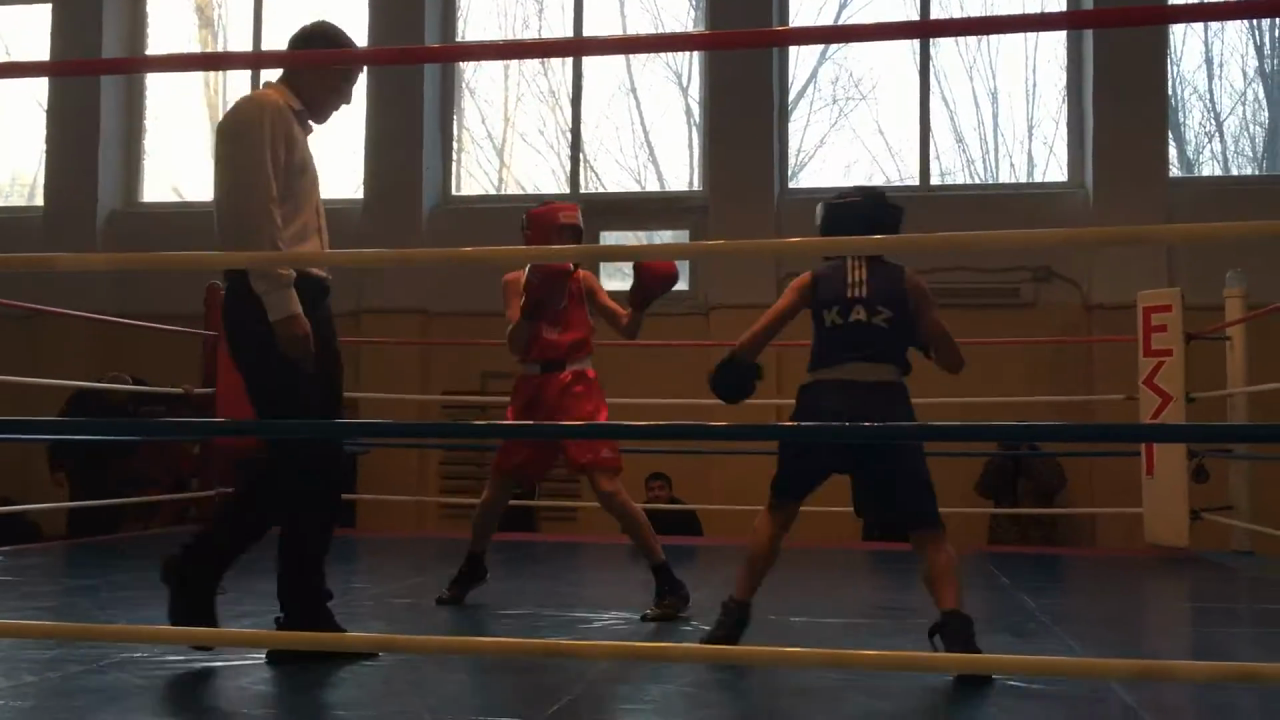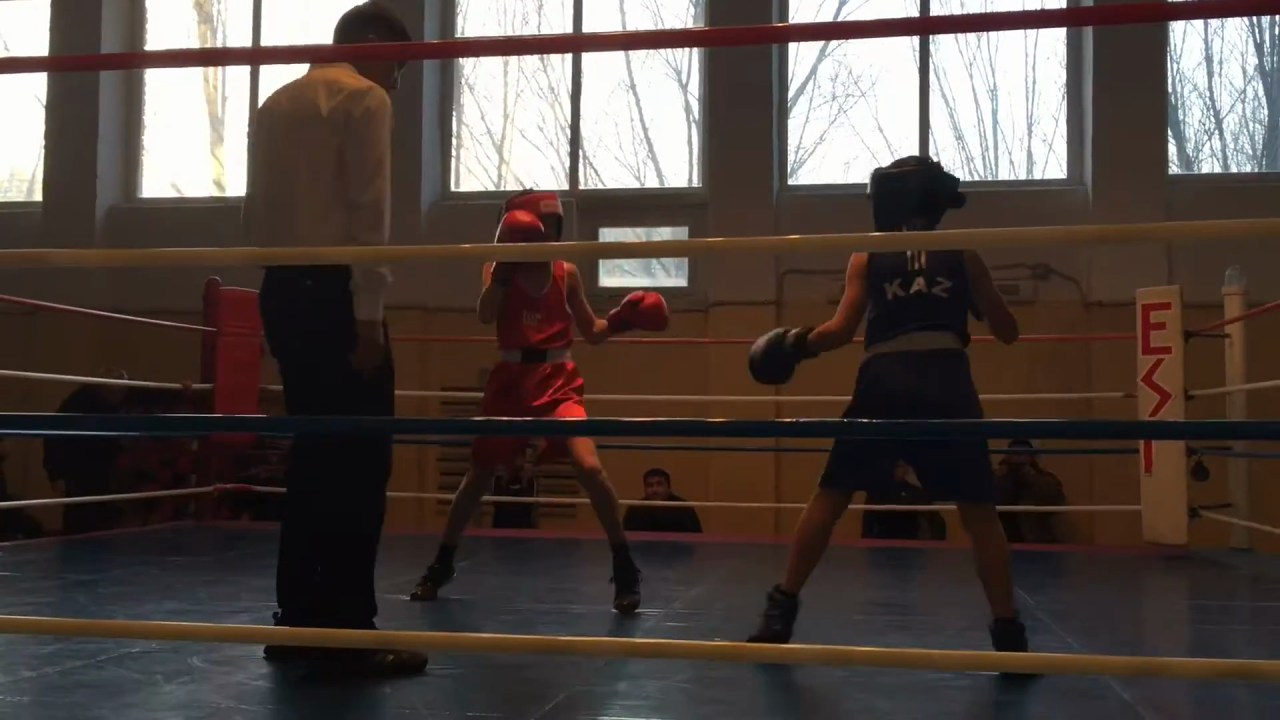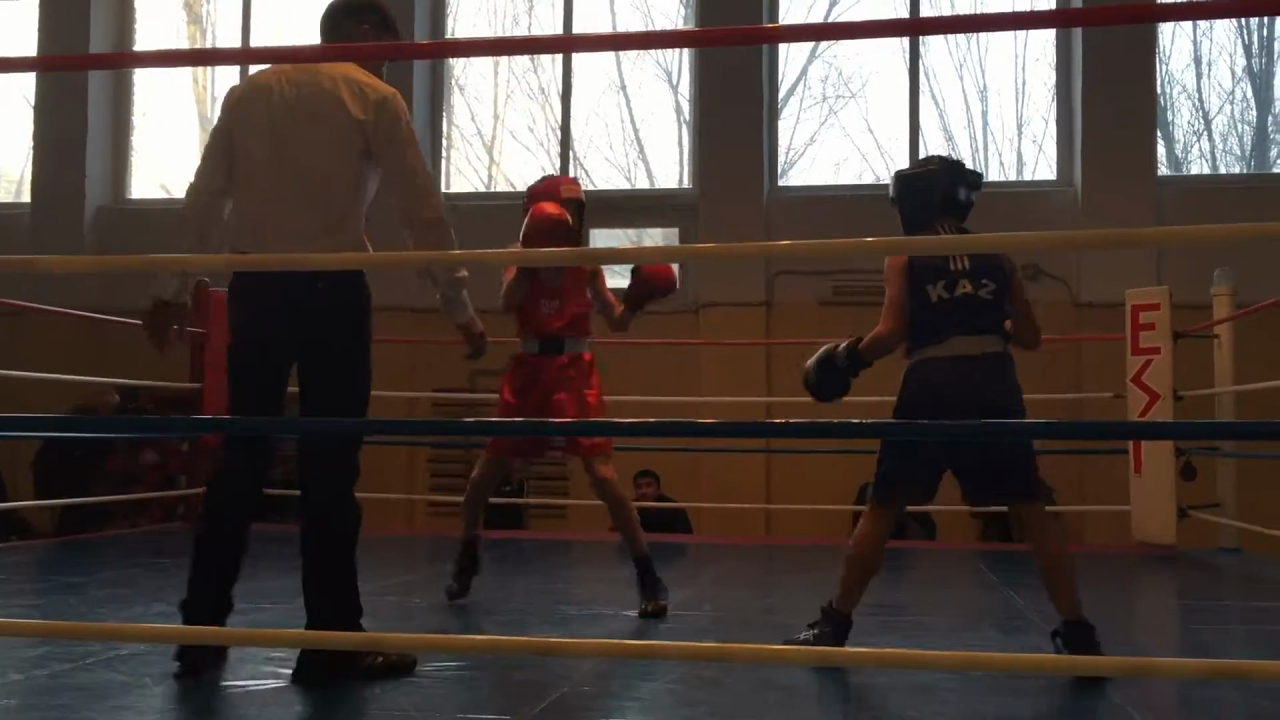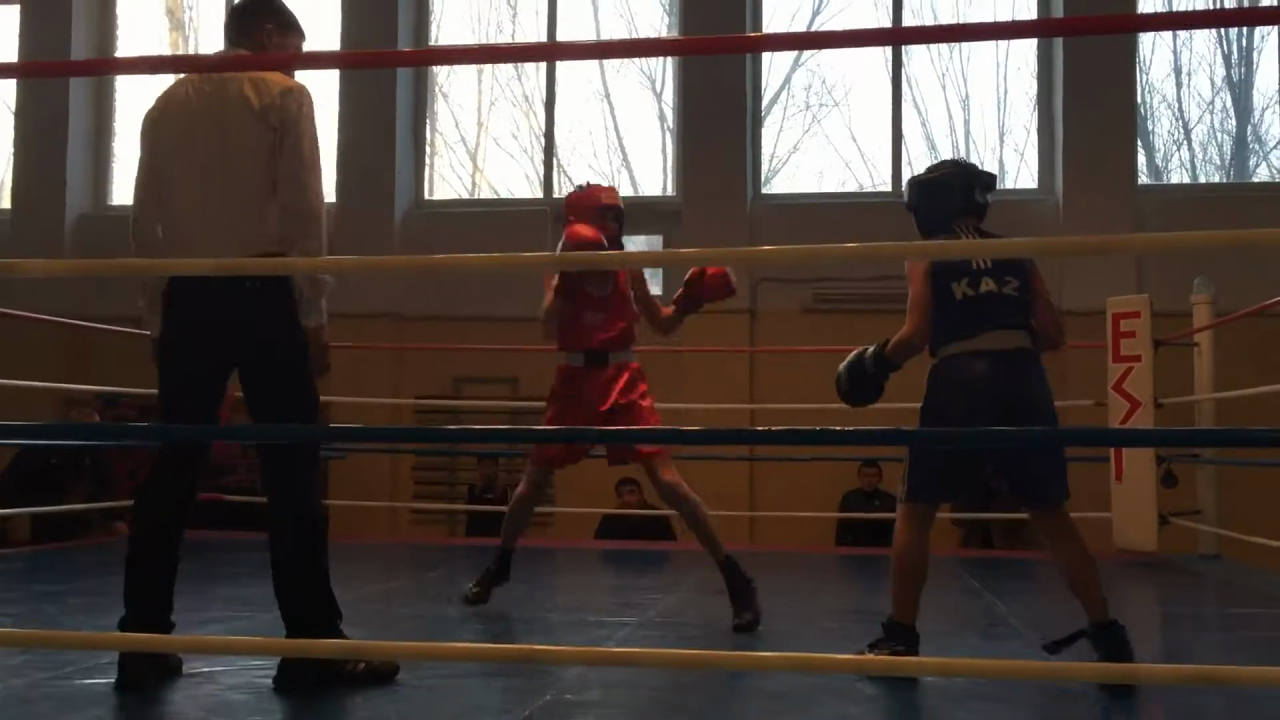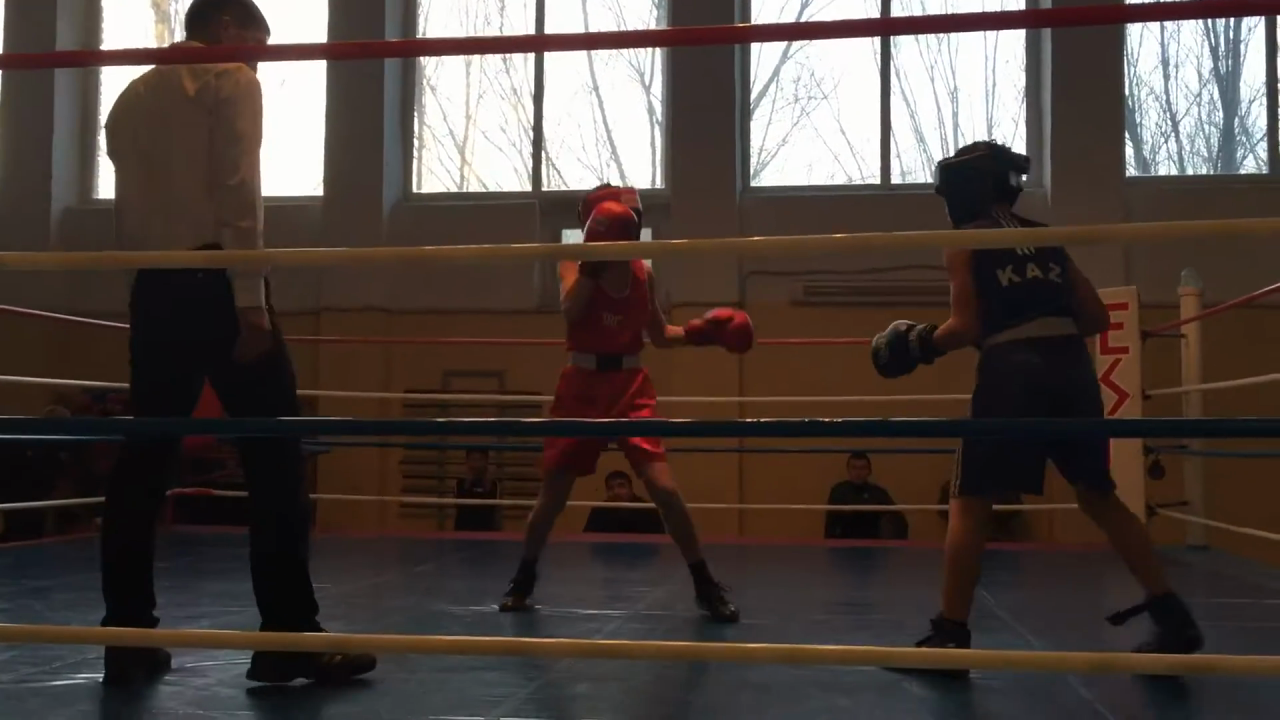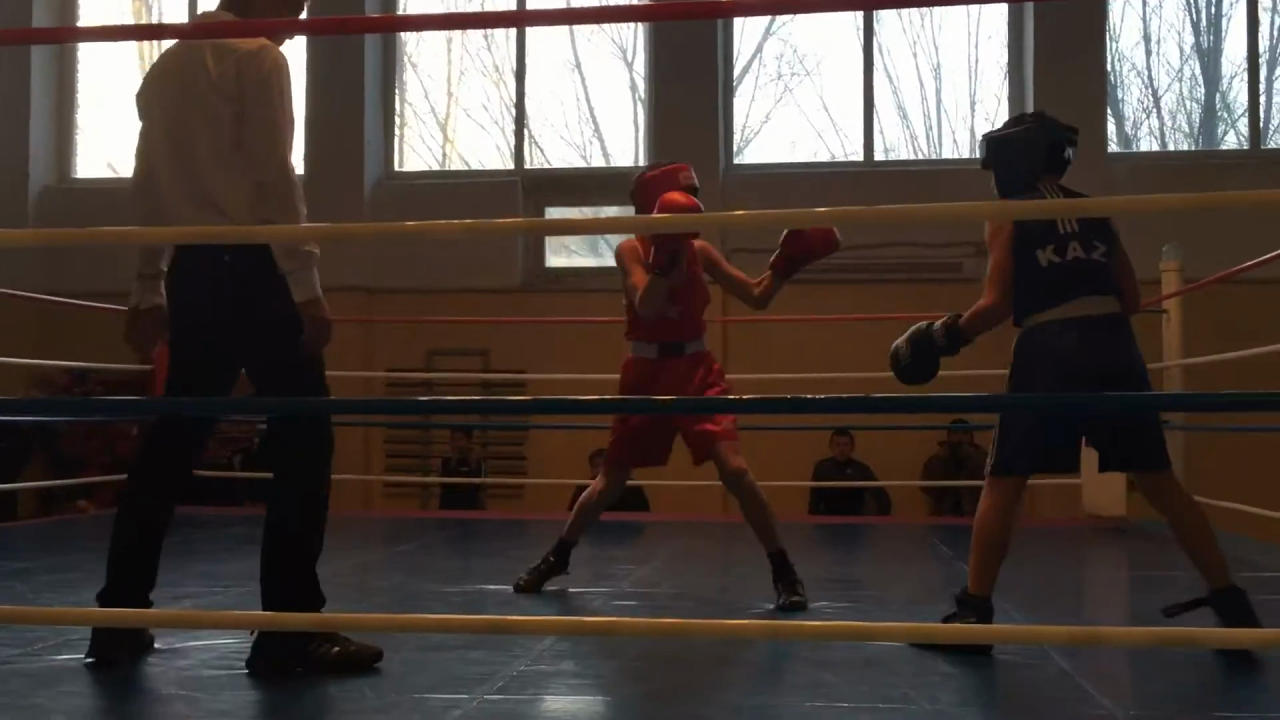
dt=0.4s
person 1, frame 1
left shoulder: (292, 125)
right shoulder: (262, 112)
right elbow: (252, 217)
right wrist: (281, 307)
left hip: (302, 307)
right hip: (270, 308)
left knee: (320, 462)
right knee: (297, 459)
left ankle: (305, 615)
right ankle: (196, 571)
person 1, frame 2
left shoulder: (277, 102)
right shoulder: (363, 97)
left elbow: (258, 212)
right elbow: (368, 209)
right wrist: (369, 308)
left hip: (284, 289)
right hip: (332, 295)
left knee: (316, 455)
right knee: (361, 459)
left ankle: (299, 621)
right ankle: (344, 632)
person 1, frame 3
left shoulder: (249, 91)
right shoulder: (374, 98)
left elbow: (203, 198)
right elbow: (422, 210)
left wrist: (175, 289)
right wrist: (460, 307)
left hip: (256, 288)
right hip: (330, 290)
left knee: (241, 456)
right knee: (329, 463)
left ankle: (203, 626)
right ankle: (331, 639)
person 1, frame 4
left shoulder: (166, 105)
right shoulder: (282, 94)
left elbow: (145, 225)
right elbow: (302, 207)
left wrist: (155, 317)
right wrist: (314, 312)
left hip: (189, 298)
right hip: (261, 292)
left knee: (173, 465)
right knee: (291, 468)
left ankle: (144, 642)
right ankle: (313, 645)
person 1, frame 5
left shoulder: (130, 99)
right shoulder: (230, 80)
left elbow: (129, 218)
right elbow: (238, 192)
right wrist: (250, 296)
left hip: (154, 289)
right hip: (214, 283)
left knee: (144, 459)
right knee: (274, 455)
left ankle: (127, 637)
right ankle: (288, 636)
person 1, frame 6
left shoulder: (165, 68)
right shoulder: (257, 56)
left elbow: (149, 189)
right elbow: (274, 181)
left wrist: (148, 290)
right wrist: (305, 285)
left hip: (195, 271)
right hip: (253, 269)
left knee: (173, 440)
right knee: (303, 441)
left ankle: (120, 614)
right ankle: (289, 626)
person 2, frame 1
left shoulder: (813, 279)
right shoulder: (907, 281)
left elbow: (755, 339)
right elbow: (953, 363)
left wrist: (733, 367)
right wrist: (919, 337)
left hip: (822, 405)
right hip: (886, 407)
left knee: (778, 512)
right knee: (928, 534)
left ankle: (734, 616)
right ankle: (954, 627)
person 2, frame 2
left shoulder: (867, 258)
right shoulder: (962, 254)
left elbow: (840, 332)
right elbow: (1007, 333)
left wrist: (794, 344)
left hip: (884, 381)
right hip: (946, 380)
left knee: (829, 498)
right knee: (978, 512)
left ankle: (781, 610)
right ankle: (1008, 633)
person 2, frame 3
left shoulder: (902, 256)
right shoulder: (996, 254)
left elbow: (891, 334)
right elbow: (1030, 337)
left wrist: (847, 358)
left hip: (931, 384)
right hip: (992, 384)
left knee: (883, 509)
right knee: (1030, 511)
left ankle: (833, 623)
right ankle: (1077, 634)
person 2, frame 4
left shoulder: (926, 256)
right shoulder: (1016, 254)
left elbow: (917, 334)
right elbow: (1053, 335)
left wrist: (877, 362)
left hip: (960, 383)
right hip: (1023, 380)
left knee: (916, 511)
right knee: (1052, 516)
left ankle: (899, 638)
right ankle: (1108, 636)
person 2, frame 5
left shoulder: (963, 243)
right shoulder: (1048, 239)
left elbow: (965, 326)
right elbow: (1097, 318)
left wrist: (918, 343)
left hip: (1011, 374)
right hip: (1071, 369)
left knee: (969, 504)
right knee: (1100, 498)
left ankle: (949, 636)
right ankle: (1171, 614)
person 2, frame 6
left shoulder: (1006, 218)
right shoulder: (1097, 212)
left elbow: (996, 306)
right elbow: (1131, 299)
left wrist: (941, 336)
left hip: (1051, 353)
right hip: (1115, 349)
left knee: (1003, 485)
right knee: (1158, 482)
left ankle: (974, 612)
right ankle: (1230, 603)
person 3, frame 1
left shoulder: (583, 281)
right shoulder: (516, 281)
left elbow: (626, 330)
right elbow: (514, 345)
left wrist: (641, 301)
right wrist: (532, 303)
left hip: (578, 391)
right hip: (532, 392)
left knee: (609, 490)
right knee: (495, 493)
left ankle: (669, 584)
right ankle: (472, 569)
person 3, frame 2
left shoulder: (566, 273)
right shoulder: (499, 270)
left elbow: (592, 333)
right elbow: (486, 315)
left wrist: (621, 319)
right wrist: (504, 268)
left hip: (557, 381)
right hip: (510, 380)
left knee: (589, 468)
right knee: (478, 478)
left ankle: (625, 570)
right ankle: (442, 564)
person 3, frame 3
left shoulder: (585, 264)
right shoulder: (519, 256)
left elbow: (617, 321)
right elbow: (508, 304)
left wrist: (636, 298)
right wrist: (529, 257)
left hip: (574, 372)
right hip: (527, 371)
left knee: (603, 475)
right knee: (490, 469)
left ankle: (648, 576)
right ankle: (467, 558)
person 3, frame 4
left shoulder: (628, 270)
right shoulder: (562, 274)
left elbow: (661, 322)
right elbow: (550, 330)
left wrist: (689, 298)
right wrist: (566, 278)
left hip: (623, 383)
right hip: (574, 385)
left knee: (668, 481)
right knee: (532, 482)
left ankle: (737, 581)
right ankle: (499, 567)
person 3, frame 5
left shoulder: (642, 274)
right shoulder: (574, 263)
left elbow: (661, 335)
right elbow: (569, 311)
left wrist: (703, 330)
right wrist: (594, 261)
left hip: (631, 387)
right hip: (581, 388)
left knee: (663, 487)
right knee: (553, 495)
left ankle: (704, 583)
right ankle: (524, 578)
person 3, frame 6
left shoulder: (701, 251)
right shoulder: (631, 250)
left elbow: (755, 298)
right elbow: (648, 307)
left wrist: (786, 265)
right wrist: (664, 254)
left hip: (696, 372)
right hip: (646, 375)
left knee: (734, 468)
right knee: (609, 484)
left ankle: (784, 572)
right ankle: (557, 556)
